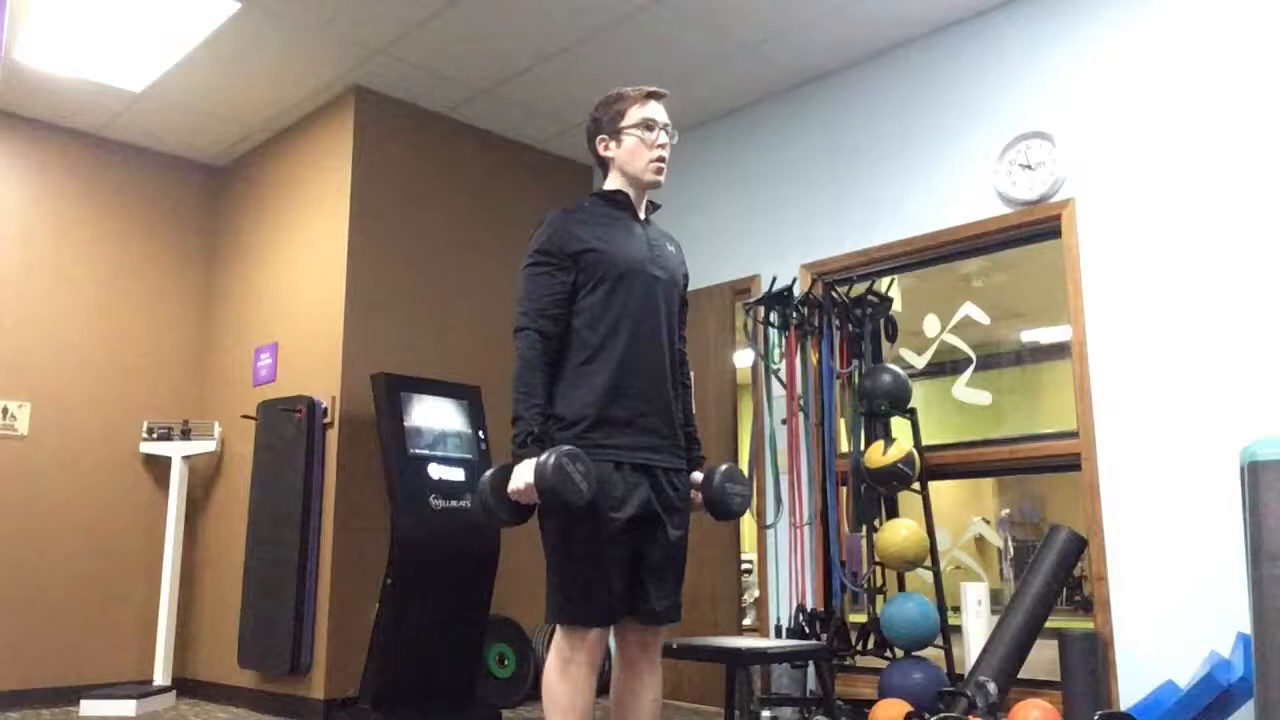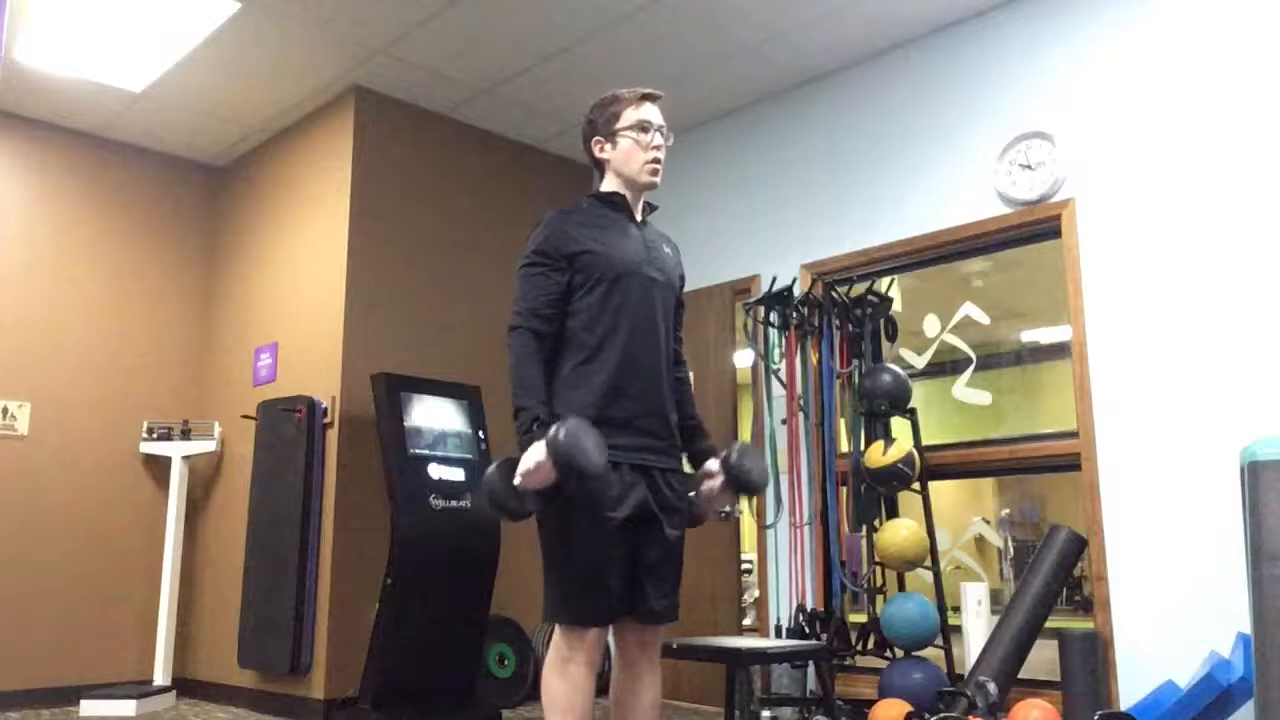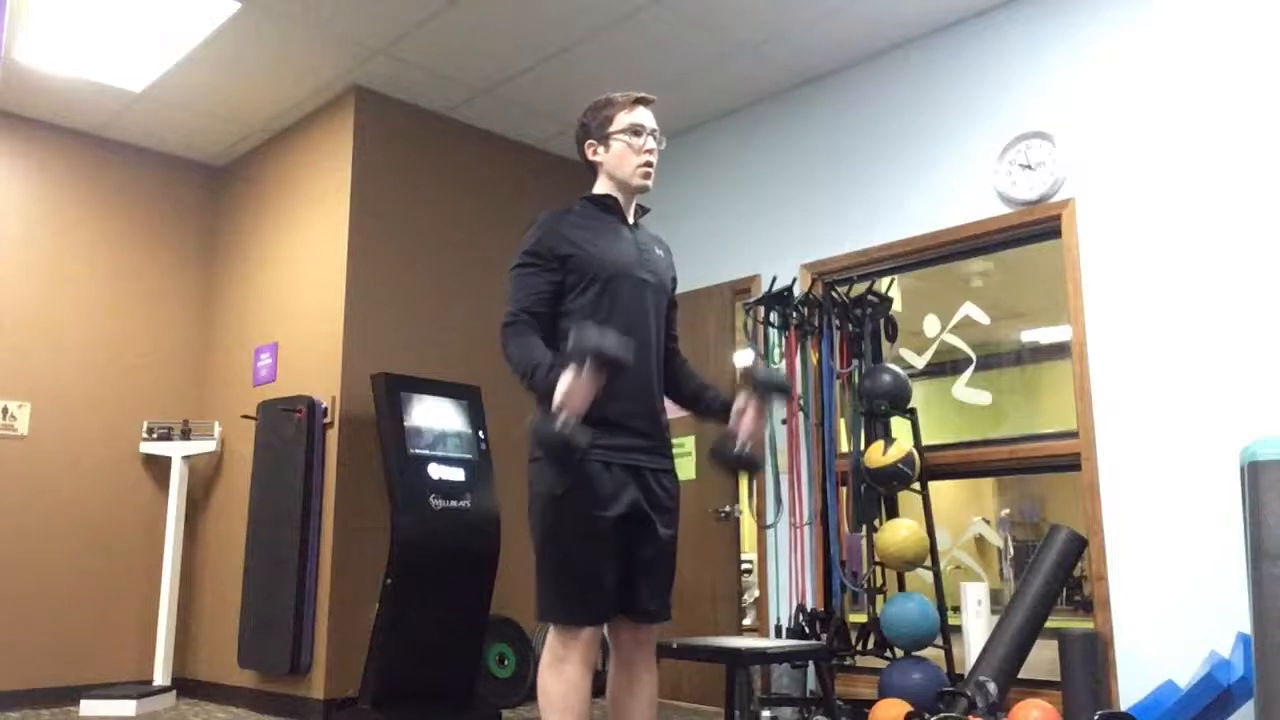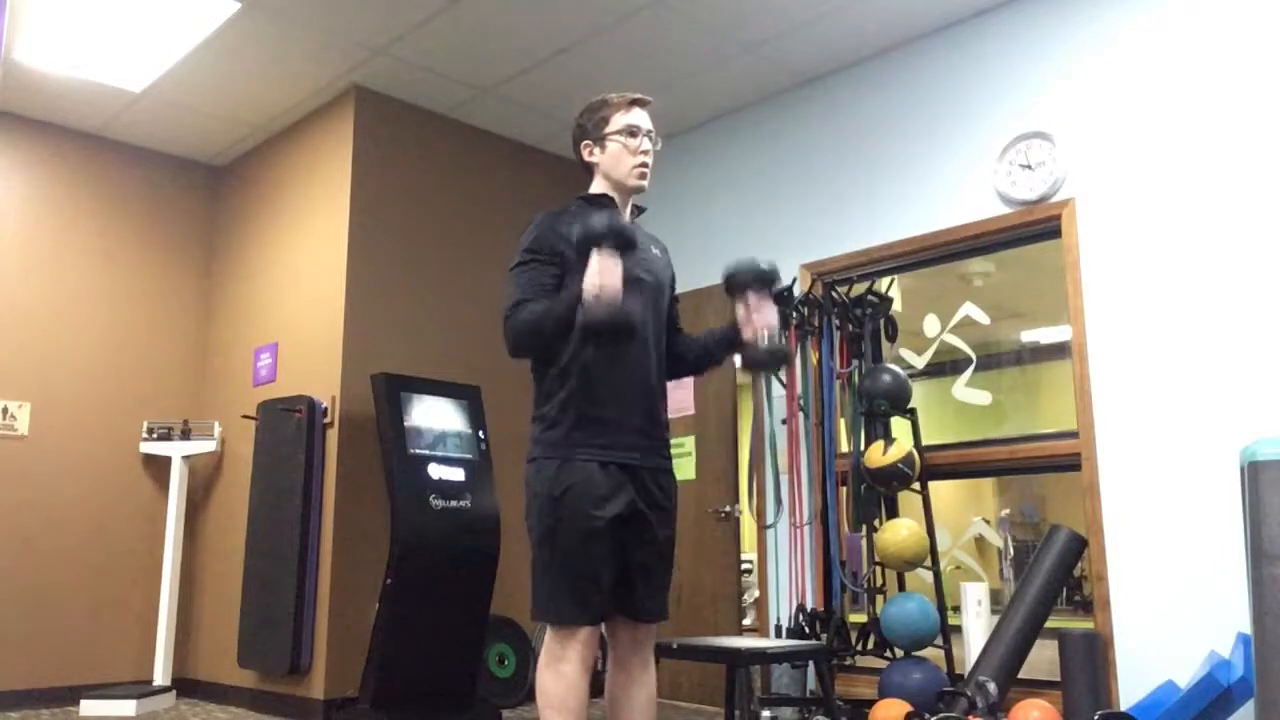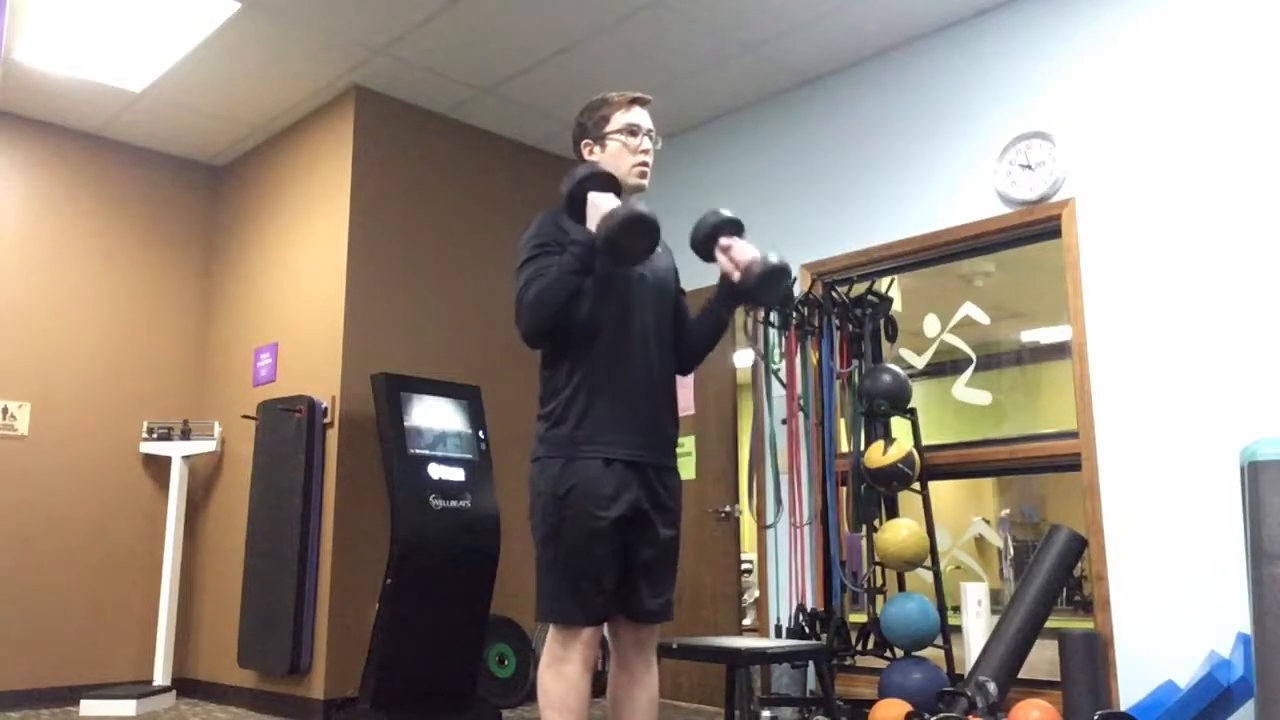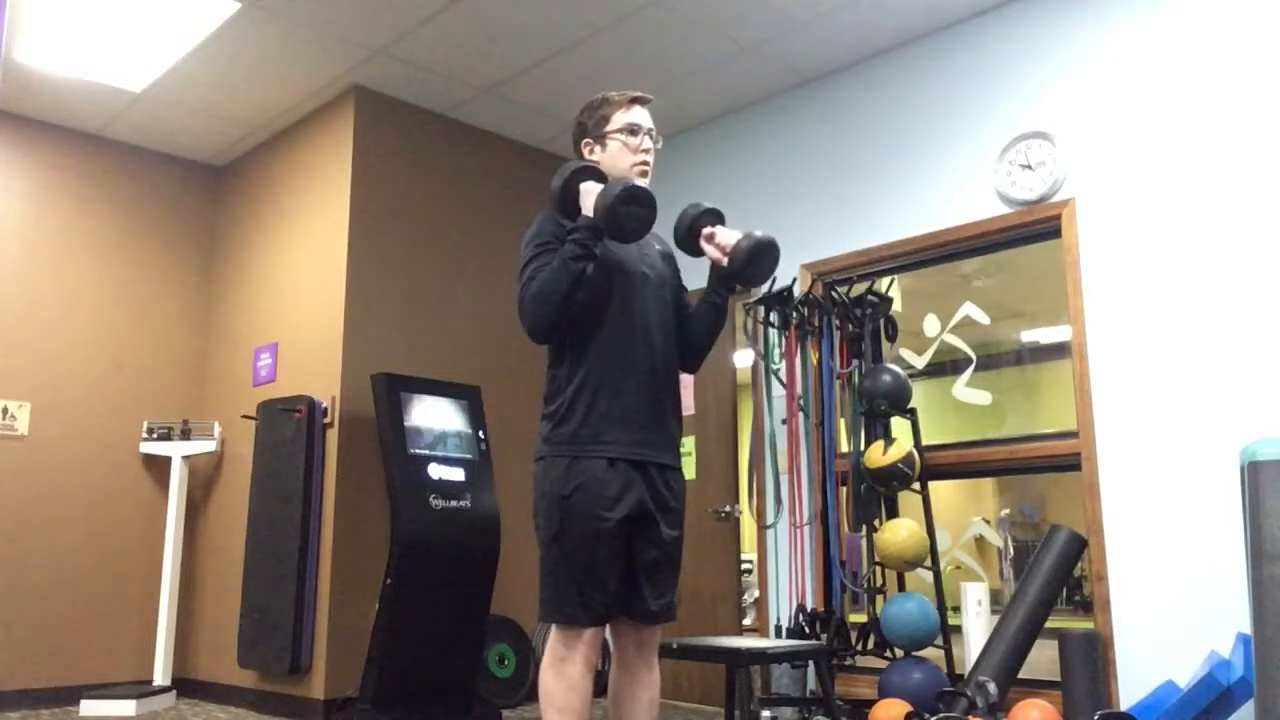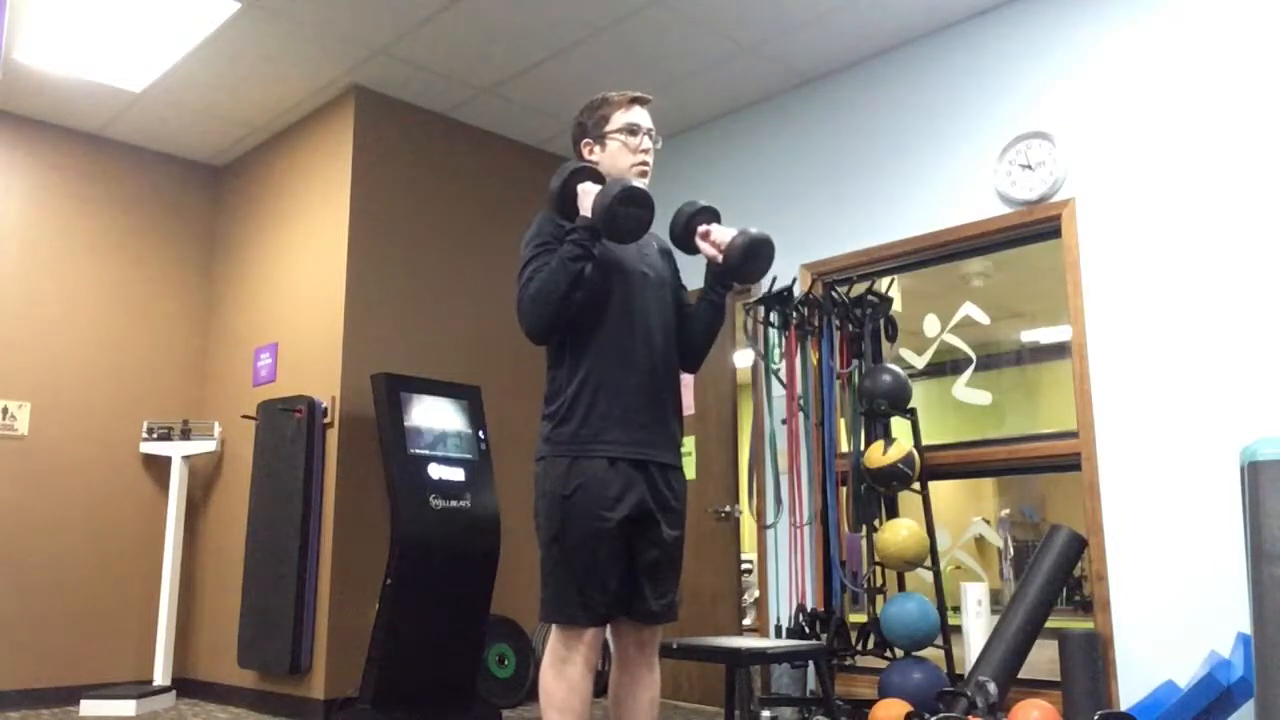
dt=0.2s
person 1, frame 1
left shoulder: (668, 247)
right shoulder: (569, 229)
right elbow: (533, 341)
left wrist: (694, 458)
right wrist: (528, 447)
left hip: (660, 467)
right hip: (589, 462)
left knee: (646, 633)
right knee: (581, 630)
person 1, frame 2
left shoulder: (664, 248)
right shoulder: (566, 230)
right elbow: (527, 337)
left wrist: (703, 450)
right wrist: (534, 432)
left hip: (658, 465)
left knee: (645, 632)
right knee: (580, 629)
person 1, frame 3
left shoulder: (657, 249)
right shoulder: (558, 231)
right elbow: (518, 330)
left wrist: (722, 407)
right wrist: (553, 377)
left hip: (650, 464)
right hip: (580, 459)
left knee: (640, 632)
right knee: (575, 628)
person 1, frame 4
left shoulder: (654, 250)
right shoulder: (557, 230)
right elbow: (519, 327)
left wrist: (731, 337)
right wrist: (579, 300)
left hip: (647, 464)
right hip: (576, 458)
left knee: (638, 631)
right knee: (573, 629)
person 1, frame 5
left shoulder: (655, 248)
right shoulder: (559, 227)
left elbow: (681, 354)
right elbow: (533, 321)
left wrist: (729, 291)
right wrist: (589, 242)
left hip: (652, 462)
right hip: (580, 459)
left knee: (640, 631)
right knee: (575, 629)
person 1, frame 6
left shoulder: (658, 247)
right shoulder: (559, 224)
left elbow: (688, 351)
right elbow: (537, 316)
left wrist: (722, 276)
right wrist: (586, 231)
left hip: (655, 461)
right hip: (584, 458)
left knee: (643, 632)
right knee: (578, 630)
person 1, frame 7
left shoulder: (657, 247)
right shoulder: (559, 225)
left elbow: (689, 352)
right elbow: (536, 318)
left wrist: (719, 275)
right wrist: (586, 232)
left hip: (657, 461)
right hip: (584, 457)
left knee: (642, 633)
right knee: (578, 630)
